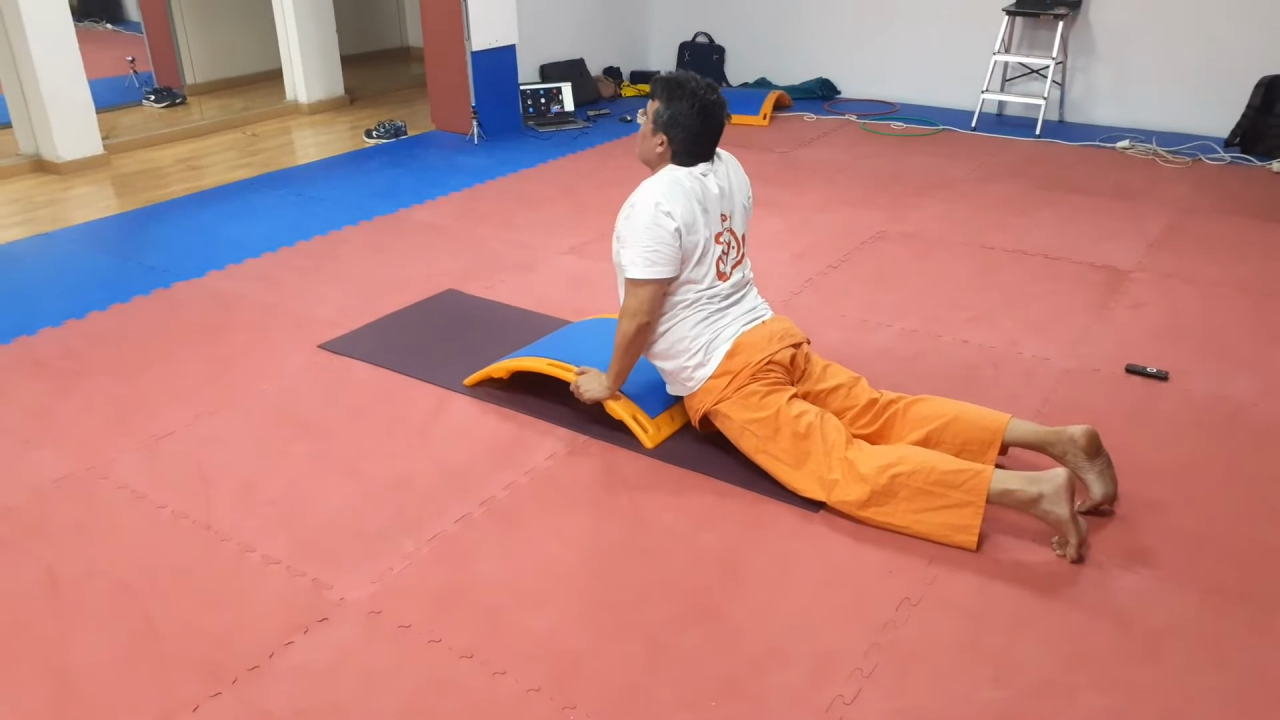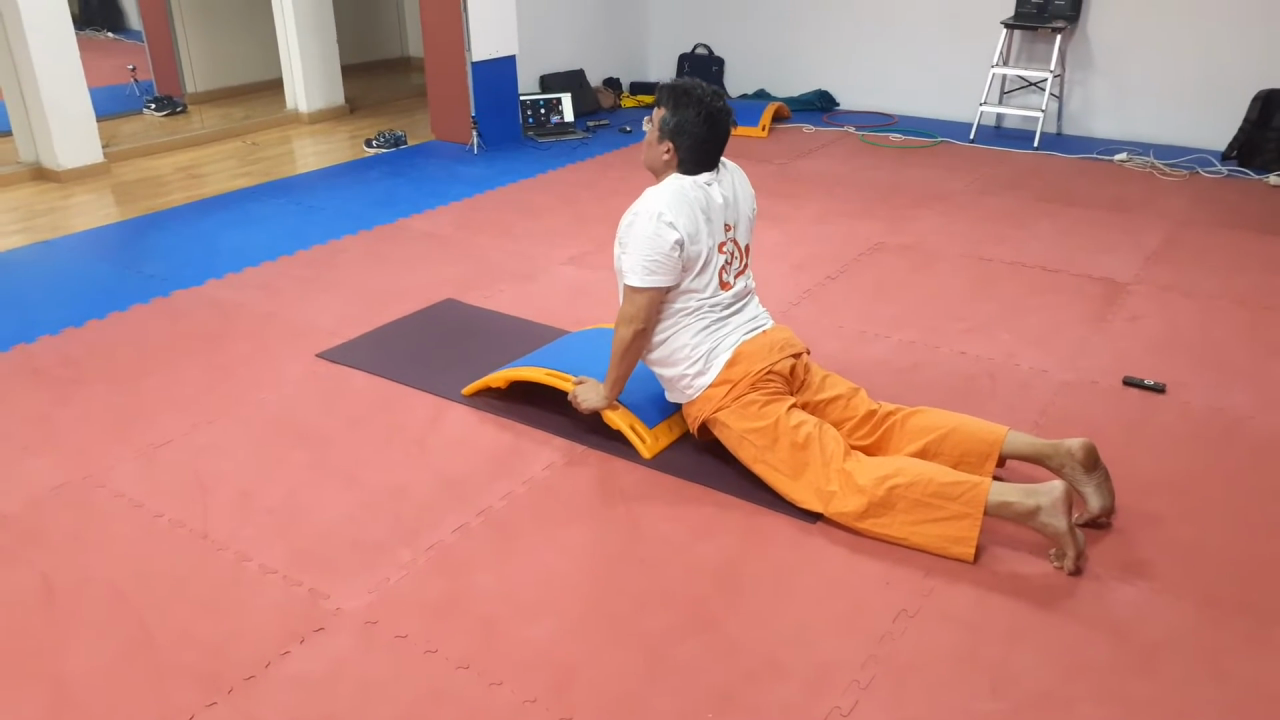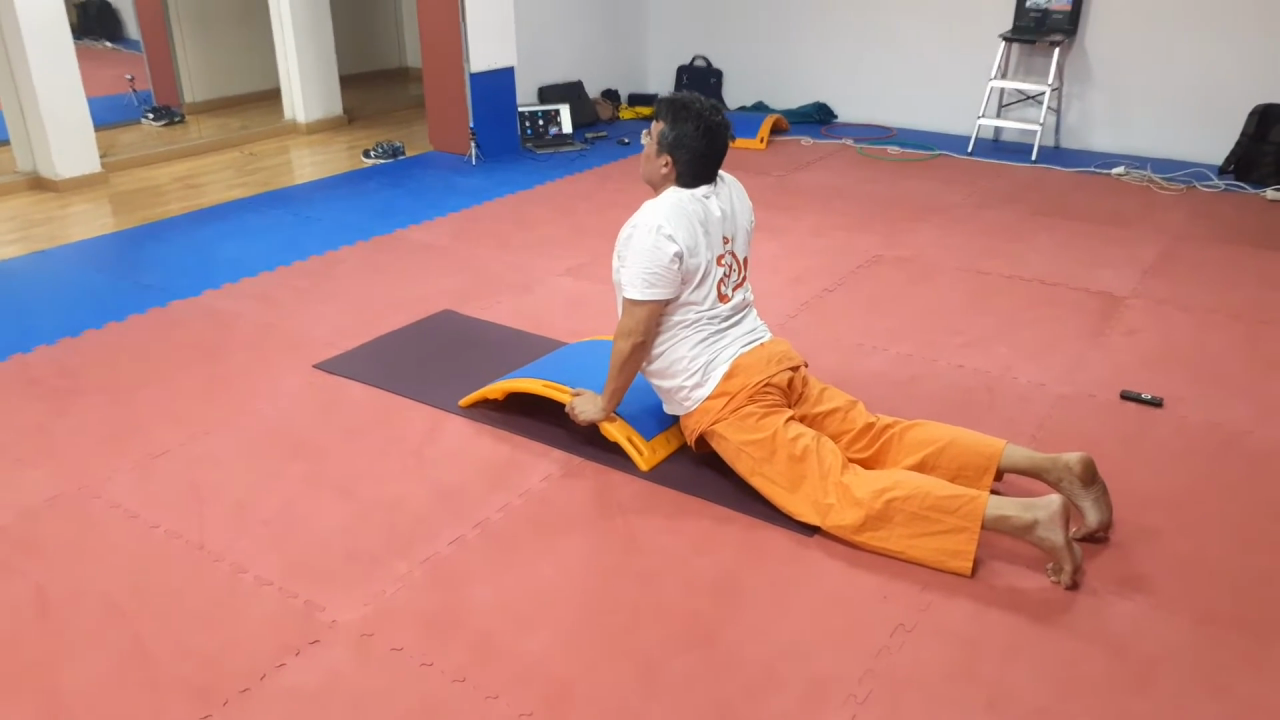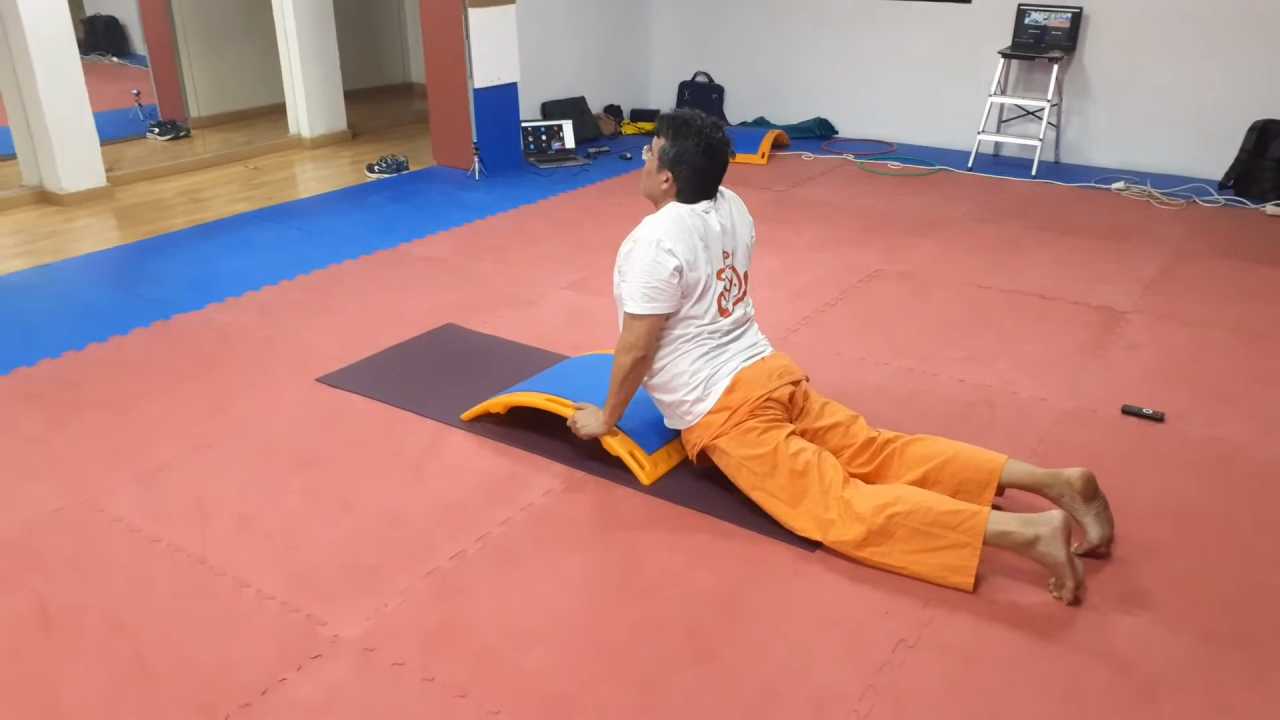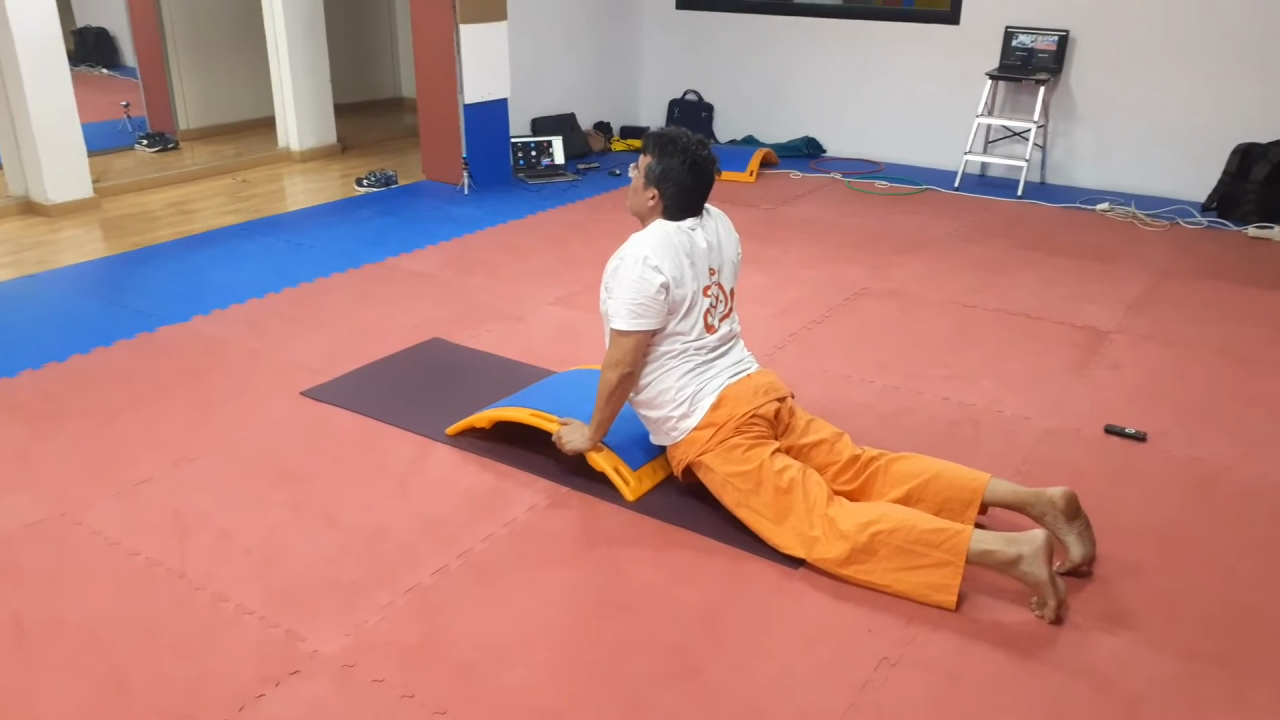
dt=0.3s
person 1, frame 1
left shoulder: (650, 206)
right shoulder: (727, 169)
left elbow: (639, 315)
left wrist: (610, 382)
left hip: (726, 374)
right hip: (769, 336)
left knee: (845, 471)
right knee: (885, 416)
left ankle: (1032, 490)
right ankle: (1059, 439)
person 1, frame 2
left shoulder: (654, 215)
right shoulder: (731, 179)
left elbow: (636, 322)
left wrist: (607, 391)
left hip: (725, 384)
right hip: (769, 346)
left knee: (842, 481)
right knee: (883, 427)
left ankle: (1030, 502)
right ankle: (1056, 452)
person 1, frame 3
left shoulder: (652, 228)
right shoulder: (730, 192)
left elbow: (634, 334)
left wrist: (605, 403)
left hip: (723, 396)
right hip: (767, 358)
left knee: (839, 494)
right knee: (882, 440)
left ankle: (1028, 516)
right ankle: (1055, 466)
person 1, frame 4
left shoulder: (652, 242)
right shoulder: (730, 207)
left elbow: (636, 348)
left wrist: (606, 417)
left hip: (724, 410)
right hip: (768, 373)
left knee: (840, 508)
right knee: (882, 454)
left ankle: (1029, 531)
right ankle: (1056, 481)
person 1, frame 5
left shoulder: (639, 260)
right shoulder: (716, 224)
left elbow: (621, 365)
left wrist: (592, 434)
left hip: (710, 427)
right hip: (754, 389)
left knee: (824, 526)
right knee: (866, 471)
left ankle: (1011, 550)
right ankle: (1038, 499)
